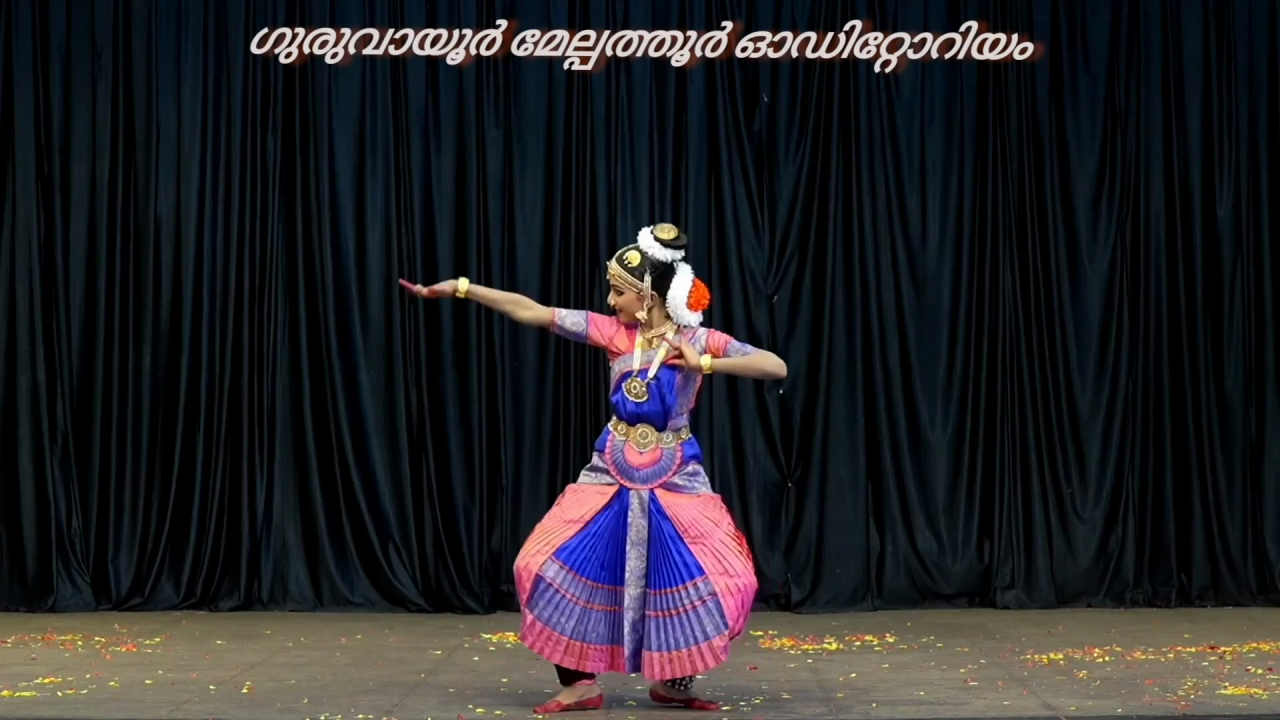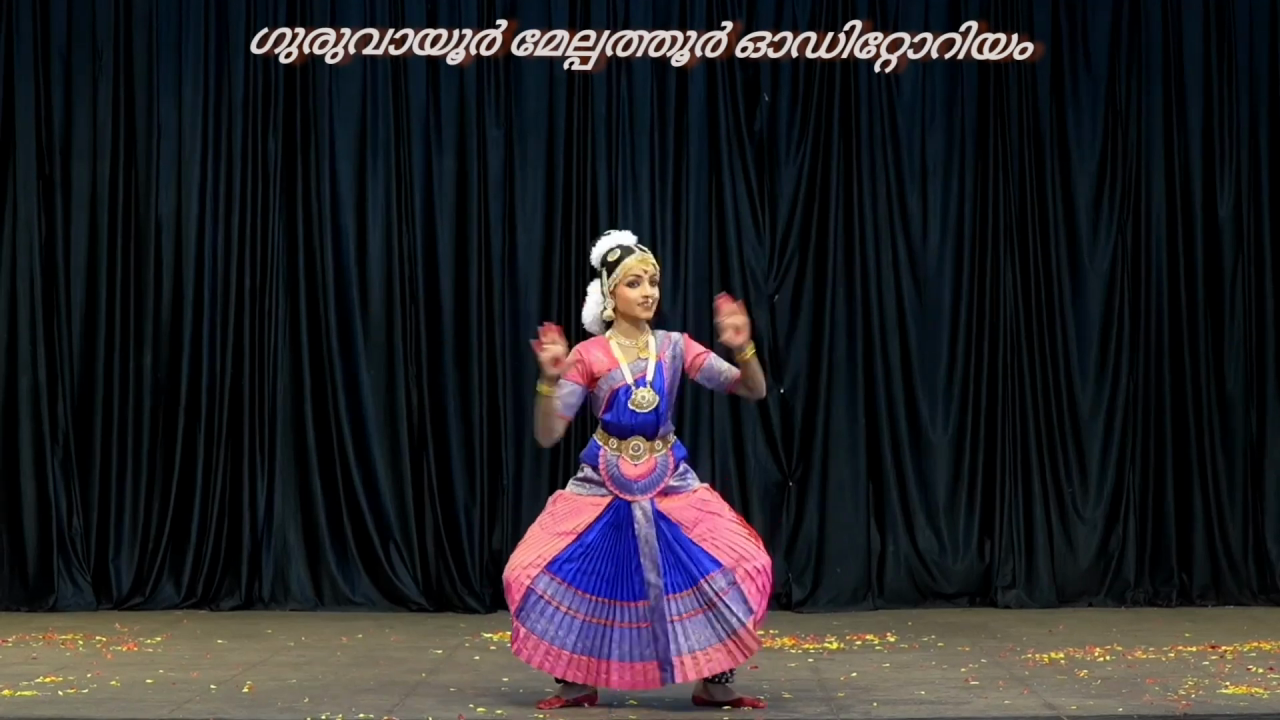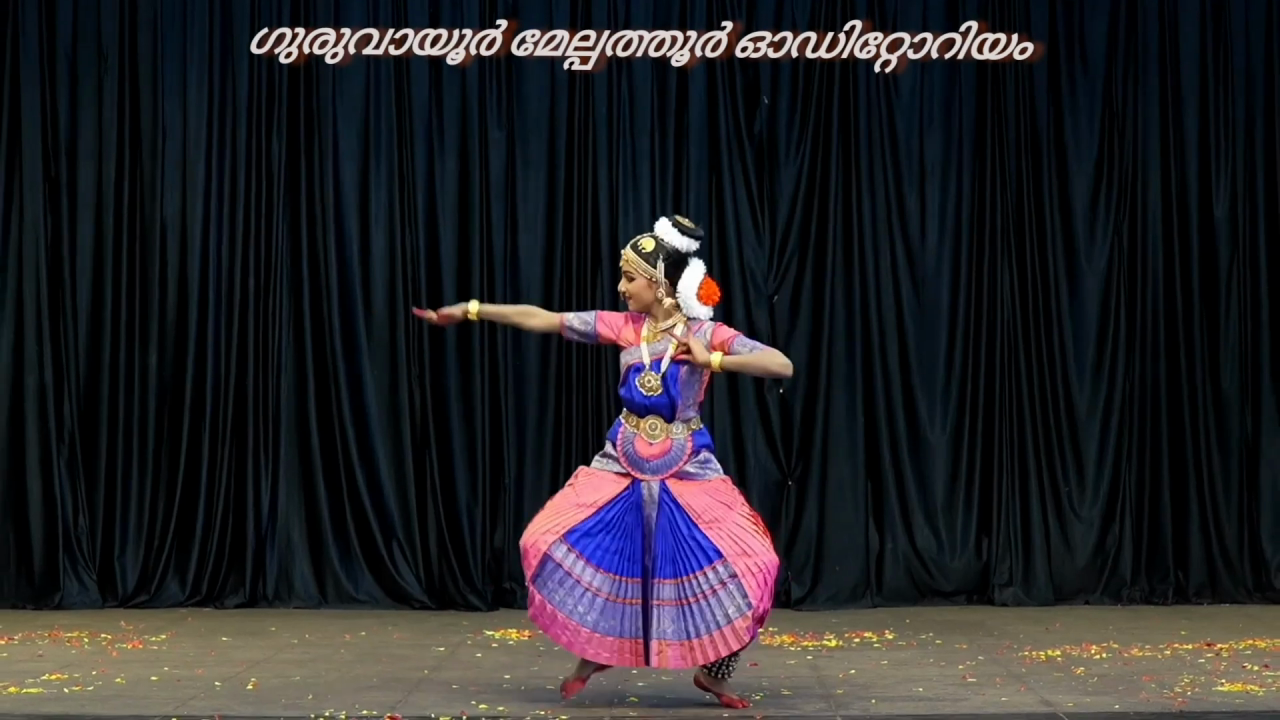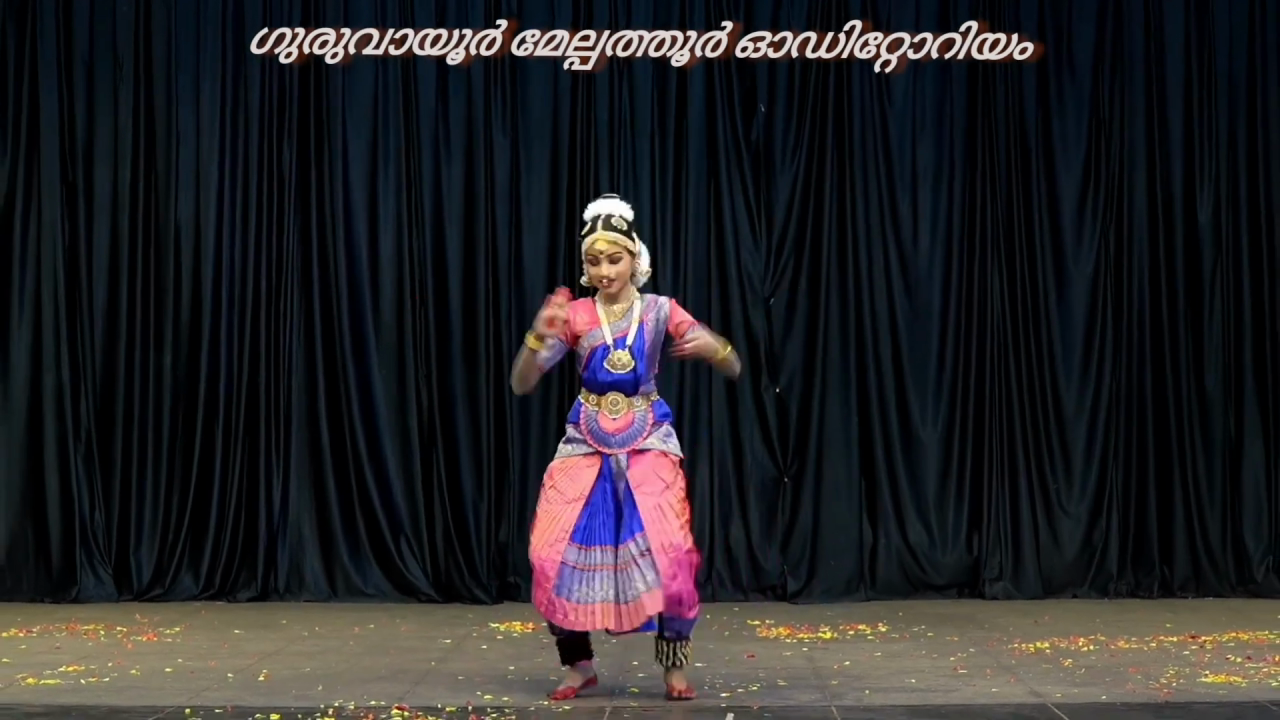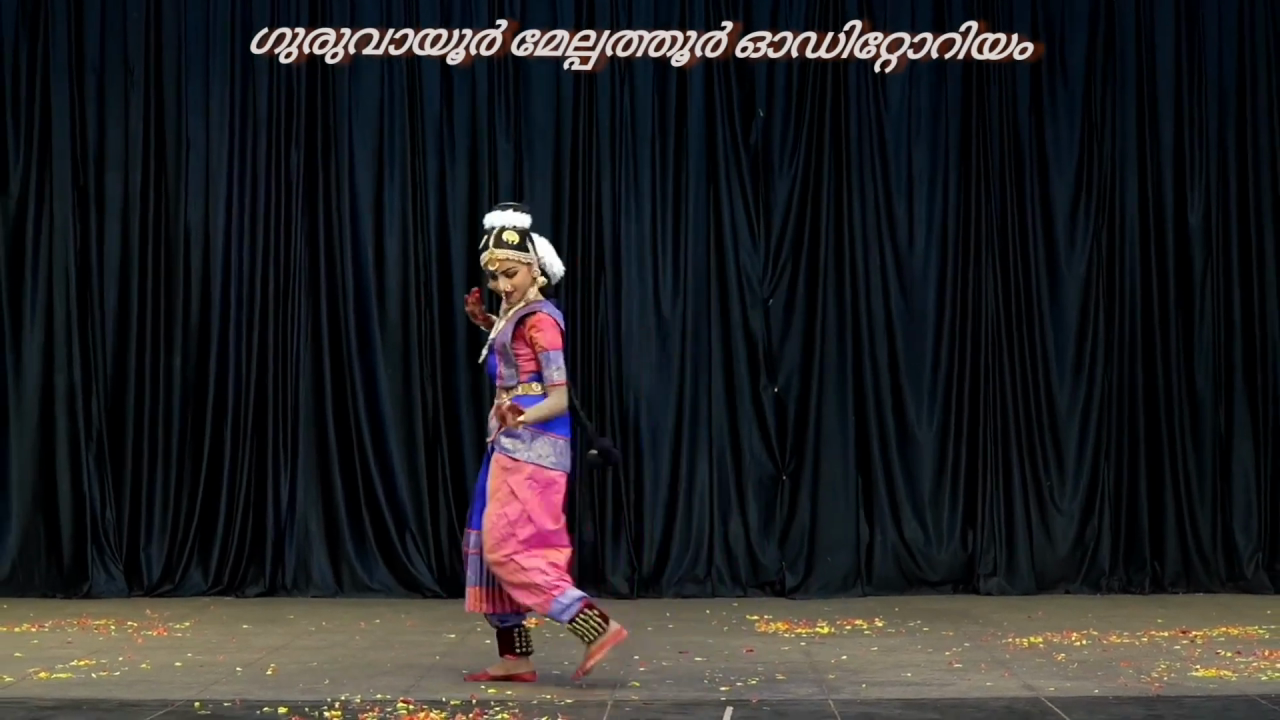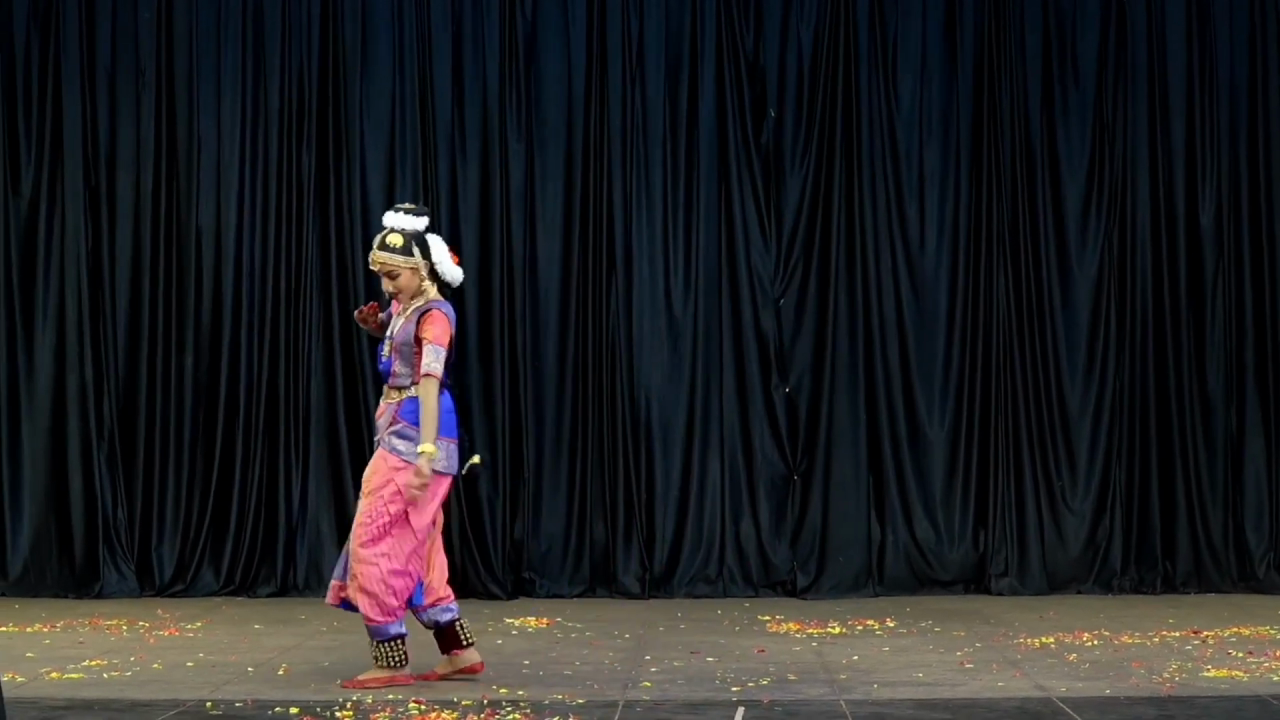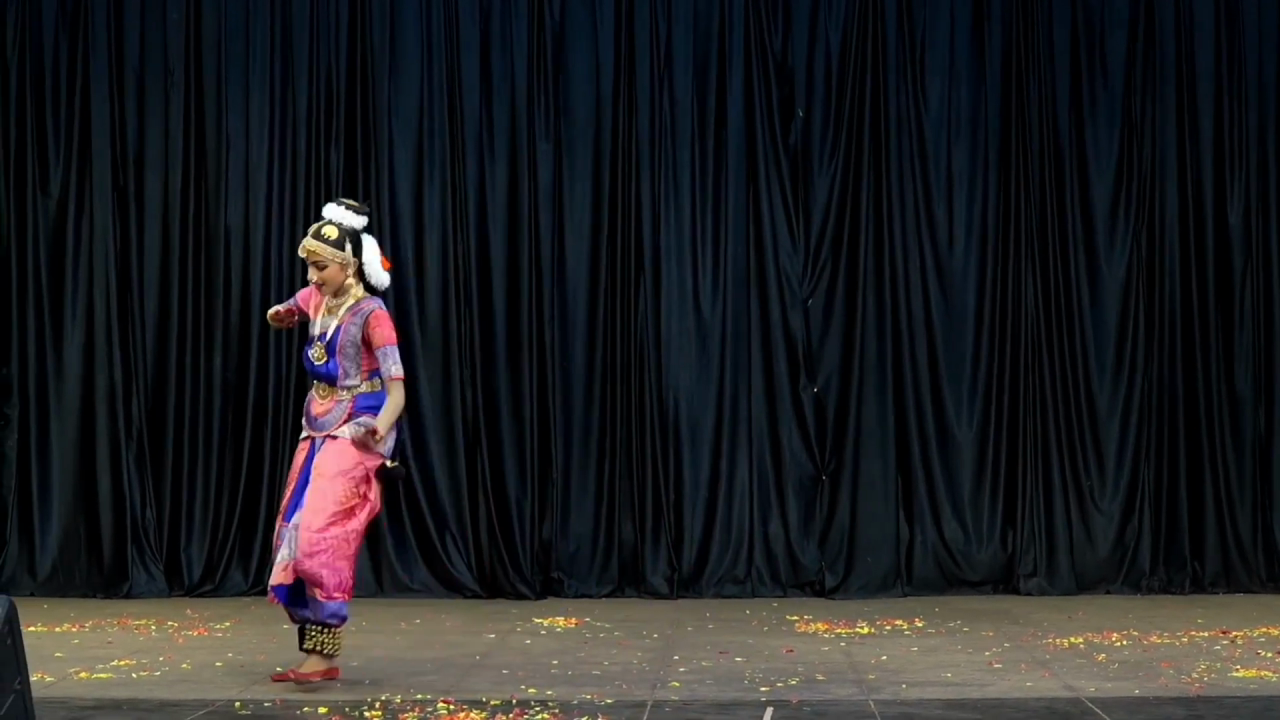
dt=0.7s
person 1, frame 1
left shoulder: (700, 341)
right shoulder: (614, 332)
left elbow: (776, 367)
right elbow: (533, 312)
left wrist: (702, 363)
right wrist: (460, 288)
left hip: (675, 479)
right hip: (611, 474)
left knee: (720, 580)
right knee: (552, 565)
left ankle: (673, 682)
right ankle: (581, 681)
person 1, frame 2
left shoulder: (676, 347)
right shoulder: (587, 355)
left elbow: (753, 391)
right elbow: (547, 436)
left wrist: (742, 350)
right wrist: (550, 381)
left hip: (668, 484)
right hip: (602, 487)
left knee: (733, 567)
right knee: (539, 577)
left ankle: (713, 683)
right ankle: (577, 684)
person 1, frame 3
left shoulder: (707, 335)
right shoulder: (623, 326)
left elbow: (782, 366)
right elbow: (544, 320)
left wrist: (712, 361)
right wrist: (471, 311)
left hip: (686, 470)
right hip: (621, 466)
left knee: (745, 567)
right knee: (551, 545)
left ankle: (713, 671)
right ankle: (593, 656)
person 1, frame 4
left shoulder: (661, 310)
right shoulder: (573, 314)
left elbow: (732, 368)
right elbow: (521, 384)
left wrist: (713, 348)
right wrist: (539, 338)
left hip: (647, 442)
right hip: (587, 446)
left knee: (666, 547)
right knee: (557, 550)
left ankle: (673, 662)
right ankle: (578, 665)
person 1, frame 5
left shoulder: (541, 318)
right shoulder: (514, 310)
left elbow: (558, 394)
left wrist: (518, 412)
right wrist: (483, 320)
left hip: (528, 445)
right hip: (512, 443)
left knee: (511, 550)
right knee: (491, 549)
left ankle: (600, 628)
right ankle: (513, 657)
person 1, frame 6
left shoulder: (434, 317)
right shoulder: (405, 304)
left elbow: (429, 385)
right elbow: (386, 330)
left wrist: (426, 449)
right wrist: (370, 321)
left hip: (415, 439)
right hip: (403, 438)
left knee: (376, 548)
right knee: (410, 553)
left ankle: (393, 662)
right ankle: (460, 651)
person 1, frame 7
left shoulder: (373, 314)
right shoulder: (316, 297)
left elbow: (397, 388)
right elbow: (279, 317)
left wrist: (380, 428)
right wrist: (282, 314)
left hip: (356, 434)
right hip: (318, 432)
left knee: (319, 536)
right knee: (299, 539)
left ankle: (325, 651)
right ankle: (315, 649)
